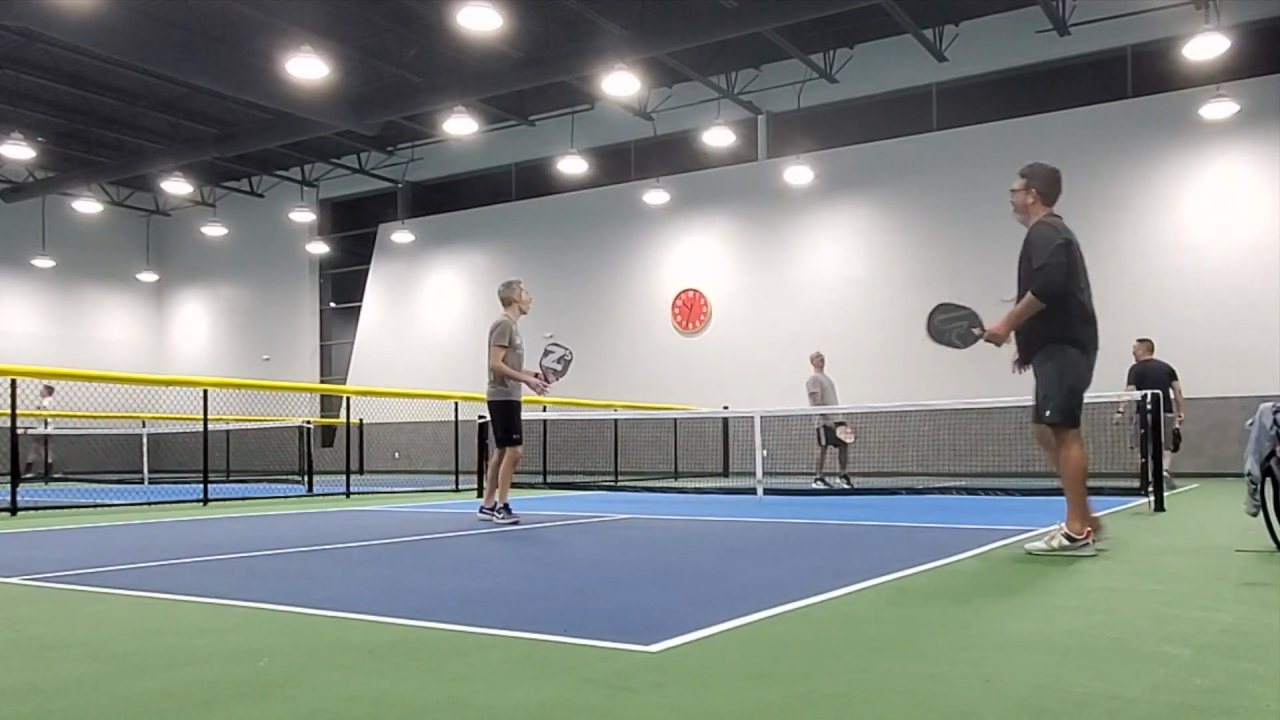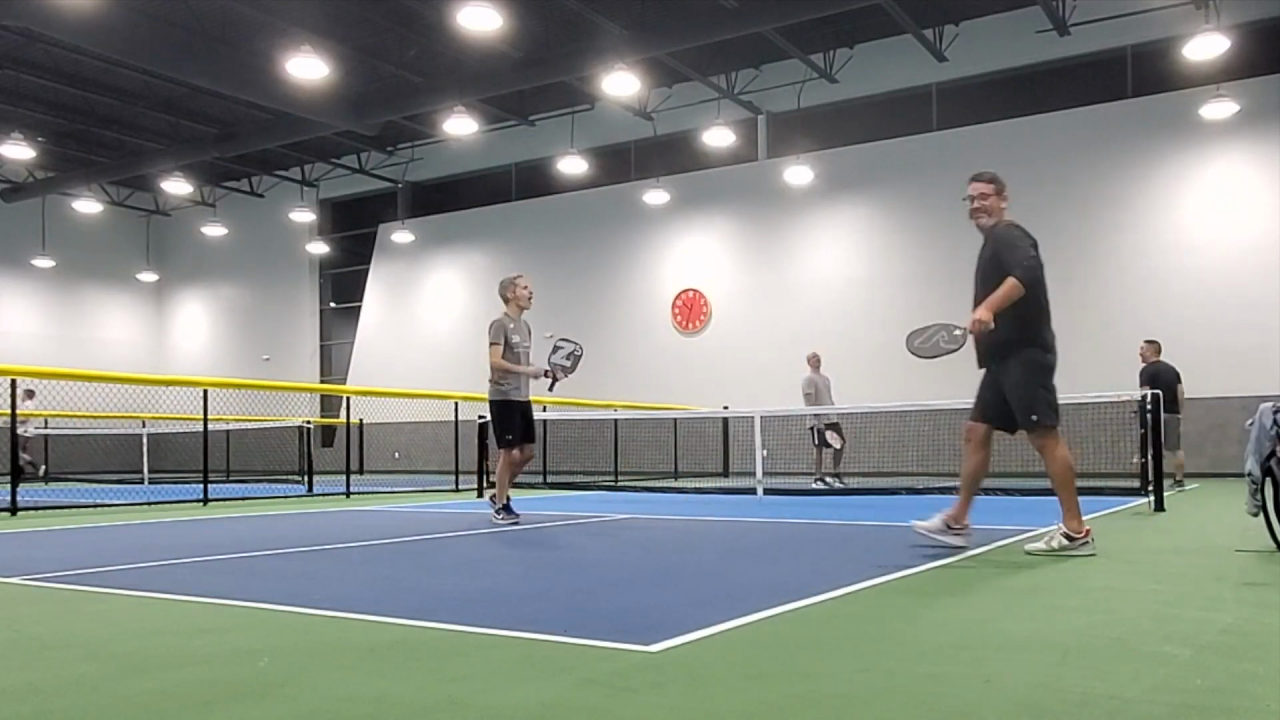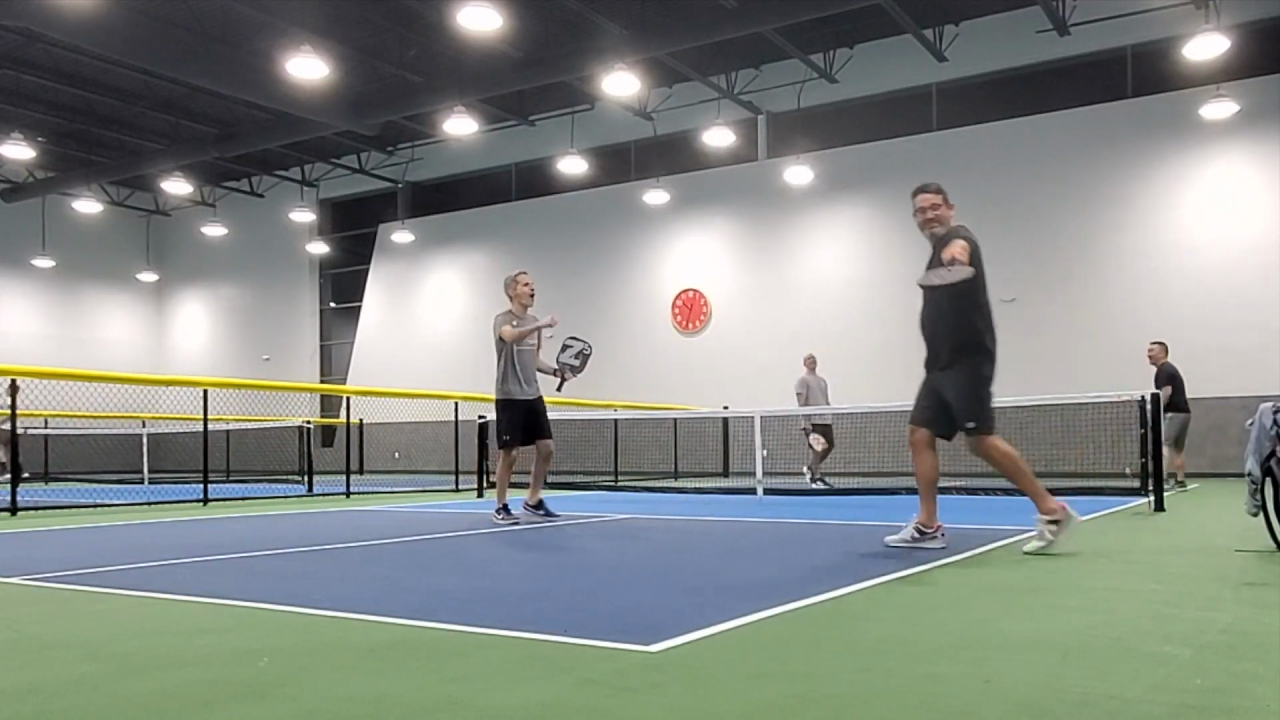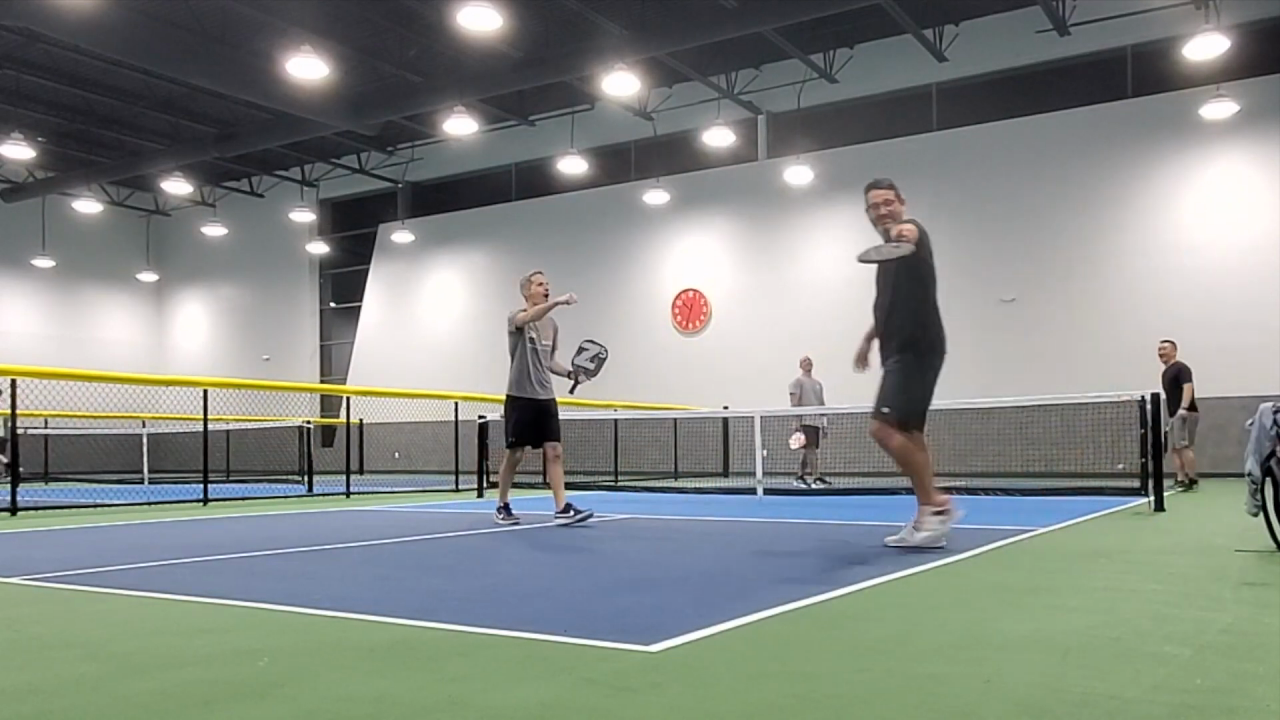
dt=0.2s
person 1, frame 1
left shoulder: (1044, 233)
right shoulder: (1052, 233)
left elbow: (1047, 286)
left wrist: (1007, 324)
right wrist: (1028, 346)
left hip: (1061, 347)
right hip: (1056, 347)
left knee: (1060, 432)
right knee: (1054, 433)
left ankle: (1079, 531)
right ankle: (1086, 518)
person 1, frame 2
left shoulder: (1008, 235)
right shoulder: (993, 244)
left elbow: (1023, 273)
left wrist: (987, 308)
left hip: (1025, 352)
right hip: (1002, 356)
left knee: (1045, 436)
right knee: (977, 433)
left ankle: (1076, 531)
right ankle: (955, 521)
person 1, frame 3
left shoulder: (957, 240)
right shoulder: (937, 257)
left elbow: (961, 245)
left wrist: (957, 249)
left hip: (966, 358)
right hip: (944, 361)
left knee: (981, 440)
right knee: (919, 436)
left ankle: (1053, 513)
right ankle: (927, 525)
person 1, frame 4
left shoulder: (910, 236)
right shoulder: (893, 253)
left elbow: (911, 231)
left wrist: (906, 231)
right wrist: (869, 339)
left hip: (917, 351)
right hip: (905, 352)
left knee: (884, 426)
right knee: (909, 432)
left ankle: (937, 503)
right ankle: (926, 521)
person 2, frame 1
left shoulder: (513, 327)
right shoulder: (503, 325)
right elbow: (495, 365)
left wrist: (535, 375)
right wrist: (525, 379)
left hip: (511, 398)
right hip: (502, 397)
left knee: (501, 453)
right knee: (514, 452)
left ankle: (488, 504)
right ankle: (501, 506)
person 2, frame 2
left shoulder: (524, 326)
right shoulder: (499, 324)
right elbow: (495, 362)
left wrist: (544, 372)
right wrist: (524, 370)
left hip: (522, 398)
right hip: (503, 398)
left knee: (527, 452)
right knee: (510, 453)
left ankle: (499, 494)
right ankle: (500, 507)
person 2, frame 3
left shoulder: (534, 324)
right shoulder: (502, 320)
right elbow: (511, 337)
left wrist: (555, 371)
right wrist: (540, 325)
left hip: (533, 396)
right hip: (509, 397)
left knee: (546, 447)
right knee: (509, 453)
left ankle: (533, 500)
right ankle: (501, 507)
person 2, frame 4
left shoulder: (552, 324)
right shoulder: (516, 318)
right elbow: (531, 316)
left wrist: (569, 373)
right wrist: (558, 301)
left hip: (545, 397)
right hip: (520, 396)
left knee: (555, 452)
right knee: (514, 454)
left ankle: (562, 507)
right ankle: (502, 505)
